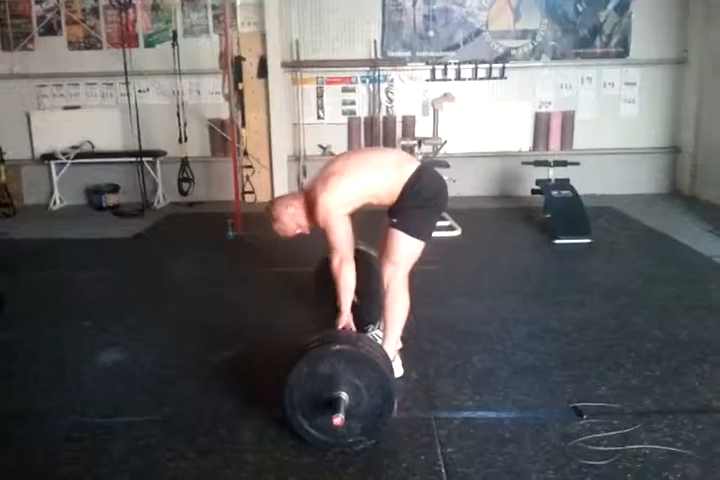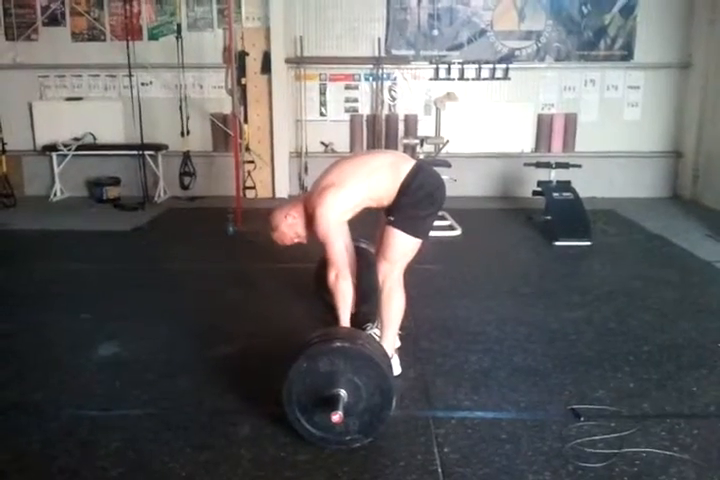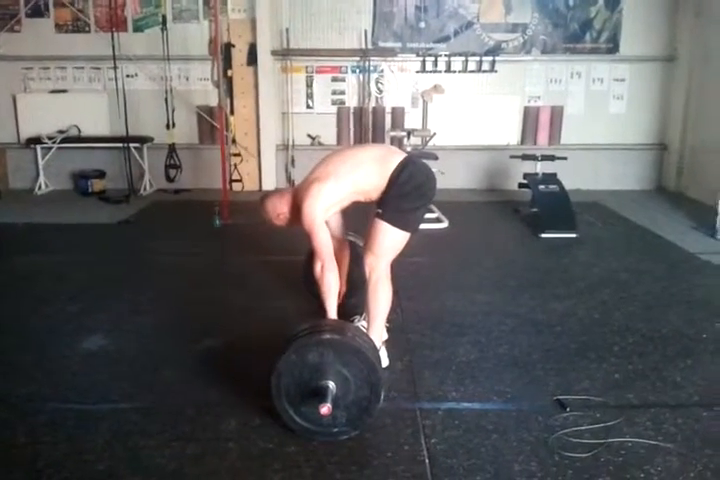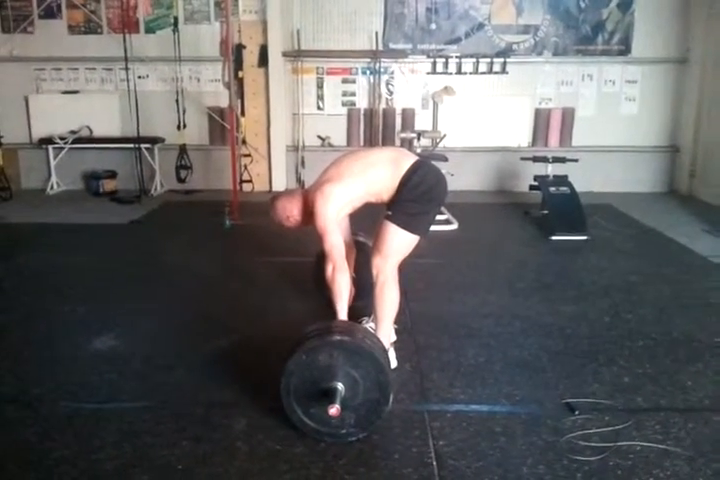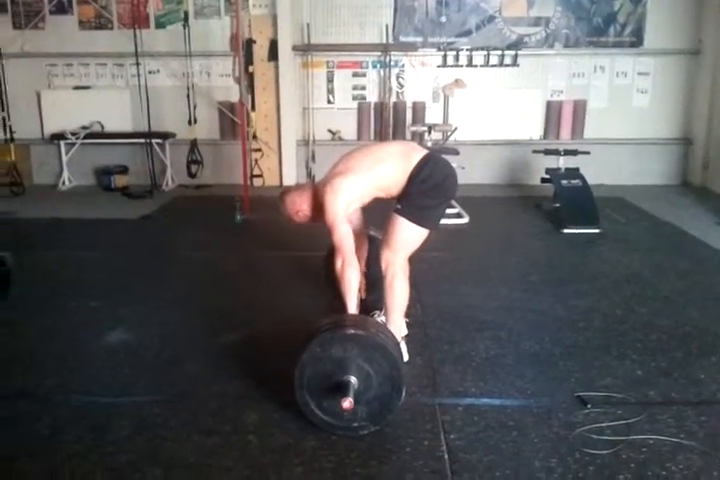
dt=1s
person 1, frame 1
left shoulder: (322, 203)
right shoulder: (320, 190)
left elbow: (342, 260)
right elbow: (344, 235)
left wrist: (344, 311)
right wrist: (346, 288)
left hip: (422, 191)
right hip: (415, 182)
left knee: (393, 274)
right knee: (388, 264)
left ankle: (388, 358)
right ankle: (388, 332)
person 1, frame 2
left shoulder: (322, 213)
right shoulder: (320, 198)
left elbow: (339, 274)
right elbow: (346, 247)
left wrist: (345, 328)
right wrist: (351, 297)
left hip: (419, 189)
right hip: (414, 179)
left knee: (388, 272)
right knee: (384, 262)
left ankle: (386, 356)
right ankle: (386, 330)
person 1, frame 3
left shoulder: (309, 206)
right shoulder: (316, 192)
left elbow: (325, 265)
right elbow: (338, 240)
left wrist: (332, 320)
right wrist: (342, 284)
left hip: (409, 182)
right hip: (408, 172)
left knee: (375, 265)
right knee: (374, 258)
left ankle: (374, 348)
right ankle: (372, 323)
person 1, frame 4
left shoulder: (321, 206)
right shoulder: (326, 193)
left elbow: (337, 265)
right elbow: (346, 243)
left wrist: (342, 322)
right wrist: (349, 283)
left hip: (419, 185)
right hip: (419, 175)
left knee: (382, 266)
right knee: (383, 260)
left ankle: (382, 349)
right ankle: (382, 325)
person 1, frame 5
left shoulder: (331, 200)
right shoulder: (335, 187)
left elbow: (346, 259)
right elbow: (358, 235)
left wrist: (352, 317)
right wrist: (359, 275)
left hip: (430, 179)
right hip: (429, 168)
left knee: (391, 260)
right knee: (394, 253)
right ankle: (394, 319)
